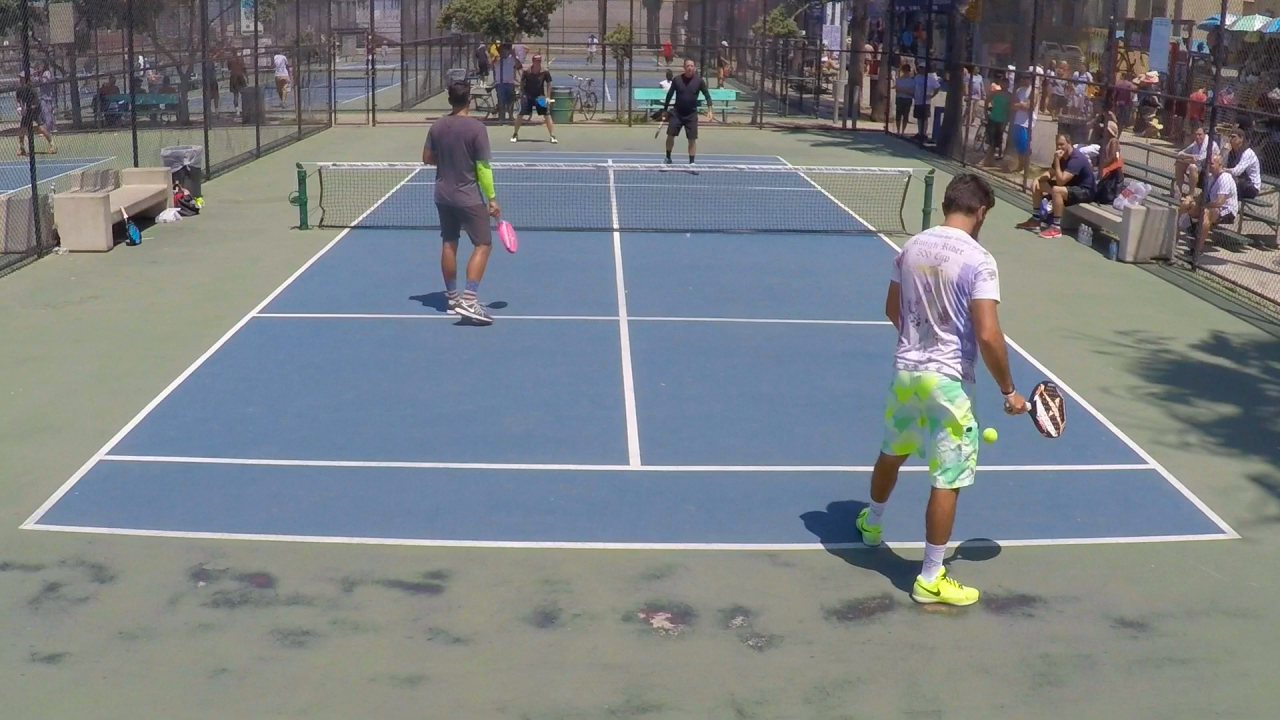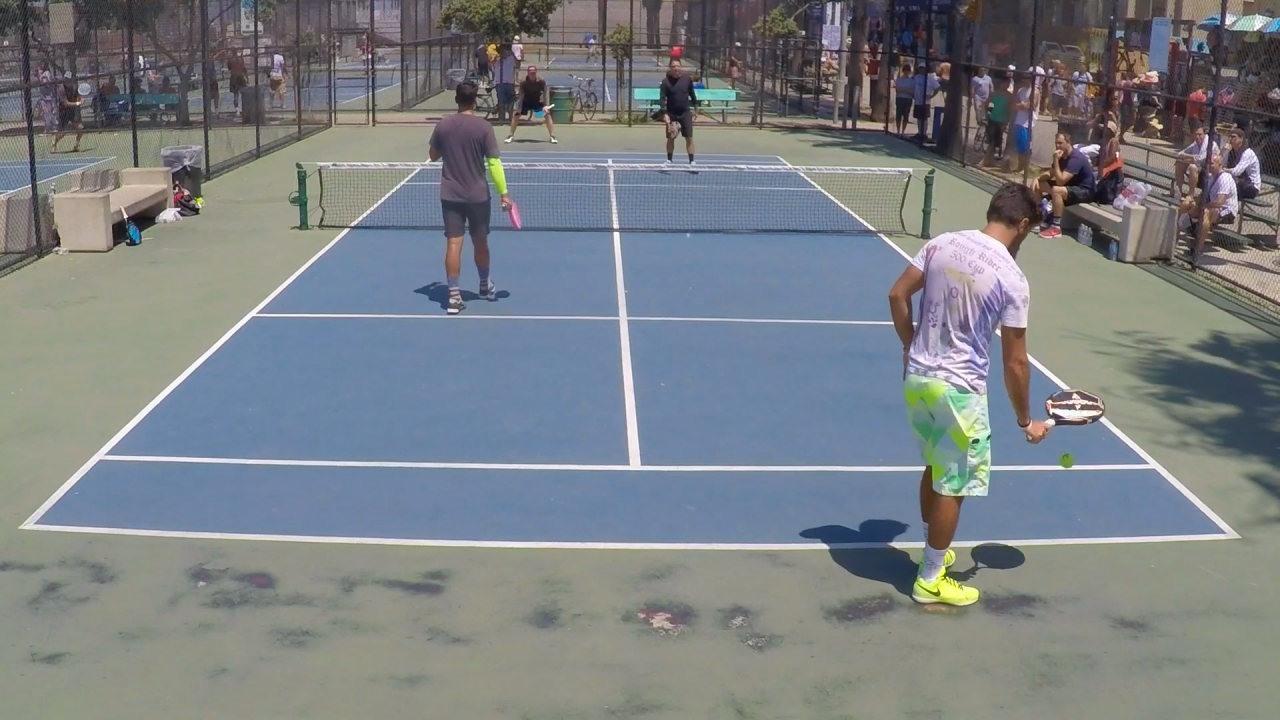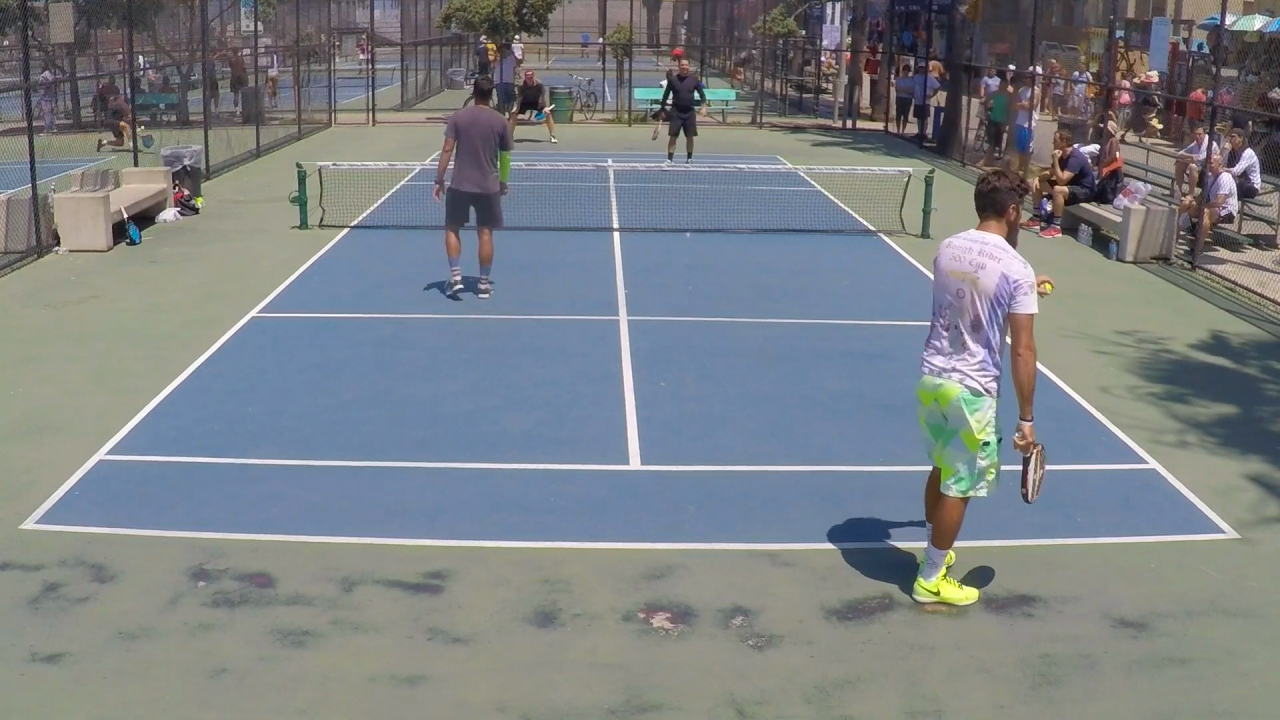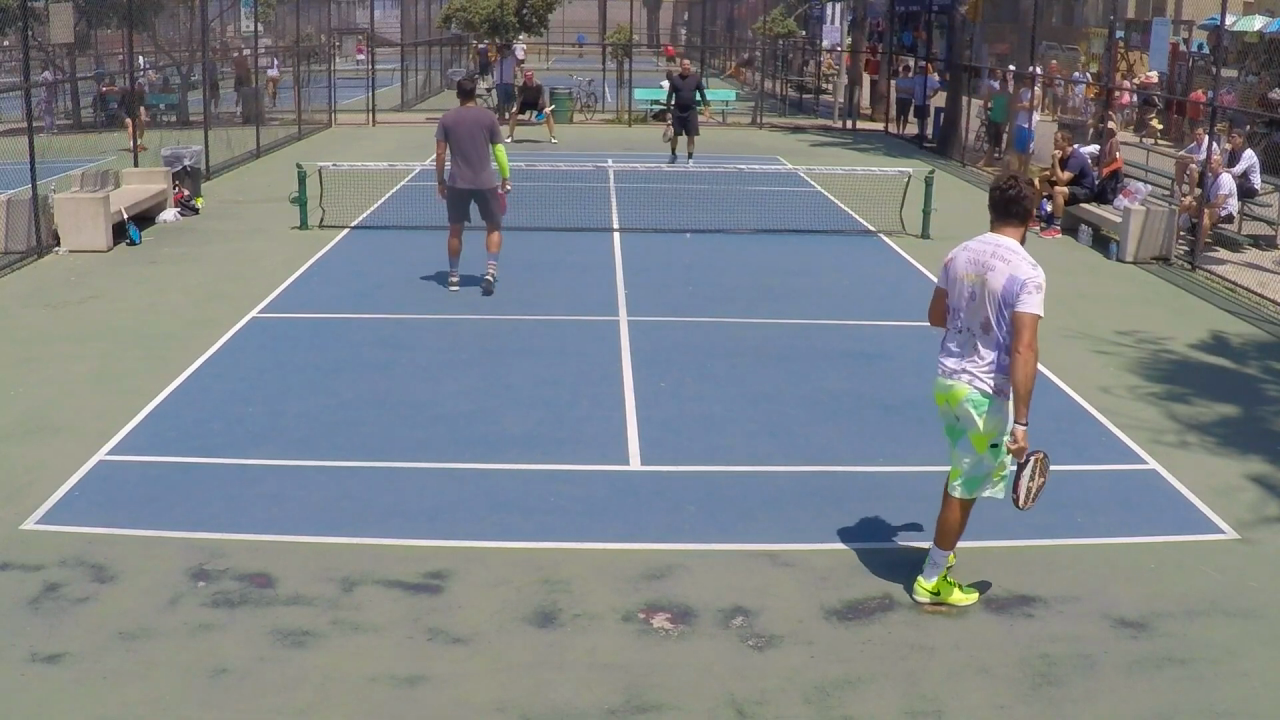
dt=0.5s
person 1, frame 1
left shoulder: (911, 247)
right shoulder: (980, 261)
right elbow: (990, 336)
right wrist: (1010, 391)
left hip: (906, 373)
right hip: (946, 382)
left knee: (893, 452)
right knee: (947, 480)
left ankle: (871, 522)
right ankle: (931, 579)
person 1, frame 2
left shoulder: (941, 244)
right shoulder: (1011, 279)
left elbow: (897, 294)
right elbow: (1014, 362)
right wrist: (1026, 421)
left hip: (917, 377)
right hip: (960, 389)
left knee: (934, 470)
right knee: (953, 486)
left ankle: (934, 554)
right ankle: (930, 580)
person 1, frame 3
left shoulder: (946, 248)
right shoulder: (1016, 269)
right elbow: (1022, 350)
right wrist: (1026, 417)
left hip: (931, 378)
right hip: (972, 391)
left knee: (942, 471)
right knee: (959, 487)
left ankle: (935, 552)
right ankle: (930, 580)
person 1, frame 4
left shoulder: (959, 254)
right shoulder: (1027, 272)
left elbow: (936, 316)
right elbow: (1024, 351)
right wrist: (1020, 422)
left hip: (947, 380)
right hip: (984, 393)
left knee: (961, 474)
right knee: (966, 490)
left ankle: (940, 555)
right ankle: (931, 580)
person 2, frame 1
left shoulder: (437, 127)
right shoulder: (476, 128)
left elbow: (427, 159)
right elbow: (483, 168)
right wrist: (491, 199)
left hip: (443, 196)
right hip: (469, 198)
left knee: (449, 246)
right knee: (483, 246)
left ankle: (451, 297)
right ankle: (468, 299)
person 2, frame 2
left shoulder: (443, 125)
right shoulder: (483, 127)
left elbow: (433, 156)
right elbow: (493, 163)
right wrist: (503, 194)
left hip: (450, 194)
right hip: (478, 195)
left knee: (454, 243)
right knee: (480, 242)
left ankle: (453, 297)
right ankle: (485, 286)
person 2, frame 3
left shoulder: (458, 117)
right shoulder: (501, 122)
left elbow: (447, 150)
right elbow: (505, 157)
left wrist: (439, 180)
right wrist: (503, 182)
left hip: (459, 185)
right hip: (489, 187)
left knee: (452, 229)
right knee: (485, 234)
left ankle: (456, 276)
right ankle: (484, 284)
person 2, frame 4
left shoulder: (447, 118)
right shoulder: (488, 117)
left elbow: (440, 153)
right elbow: (499, 150)
left wrist: (440, 181)
right wrist: (506, 178)
left hip: (457, 183)
right hip: (485, 182)
left knee: (455, 230)
right knee: (493, 228)
left ankle: (454, 277)
right ankle: (490, 270)
